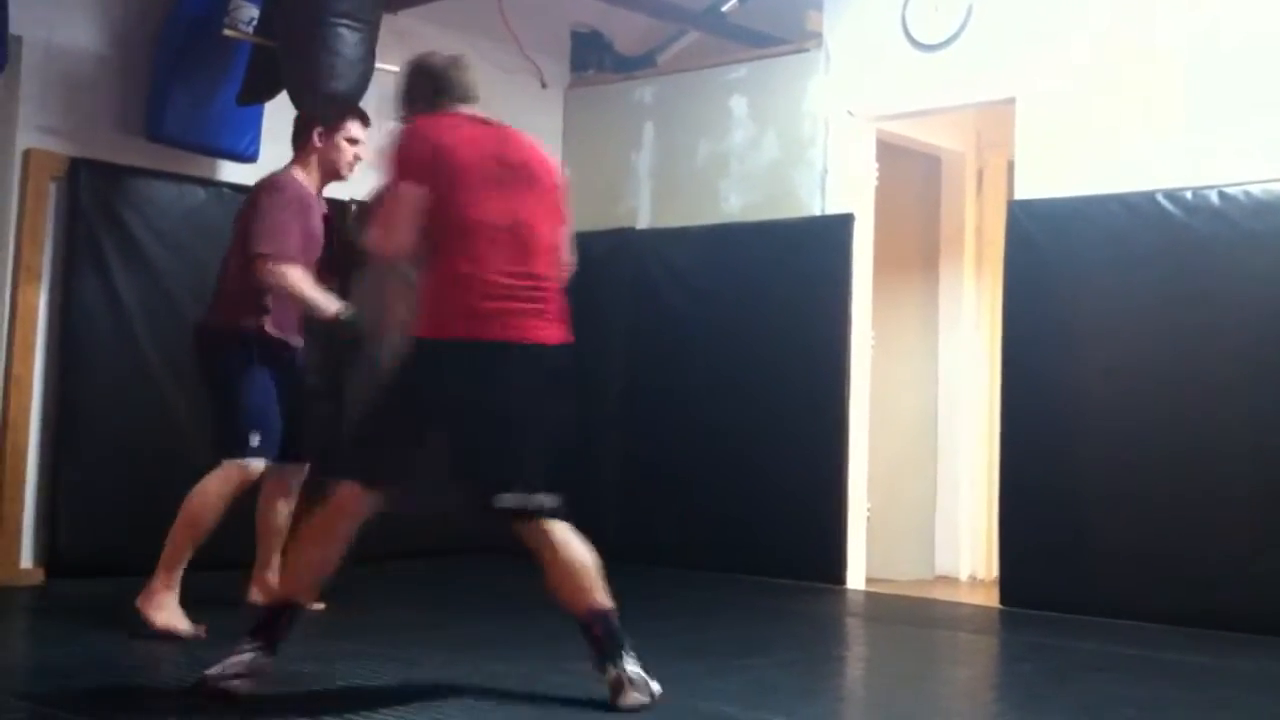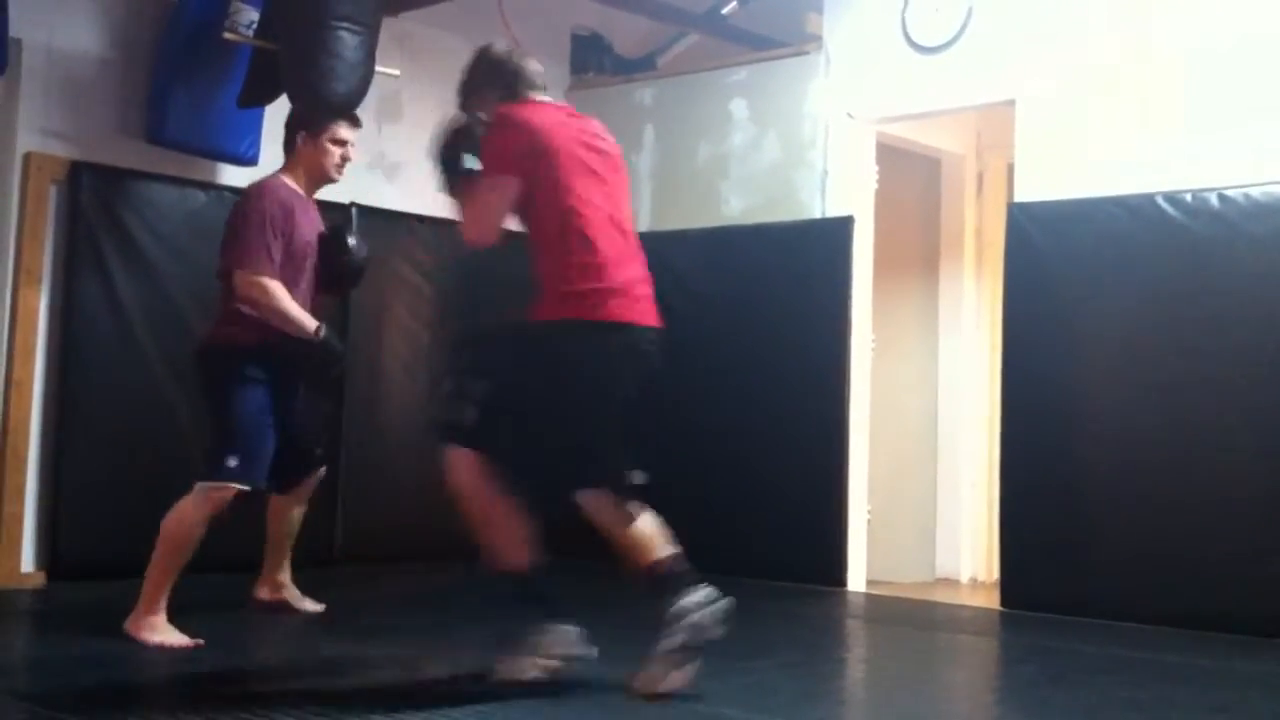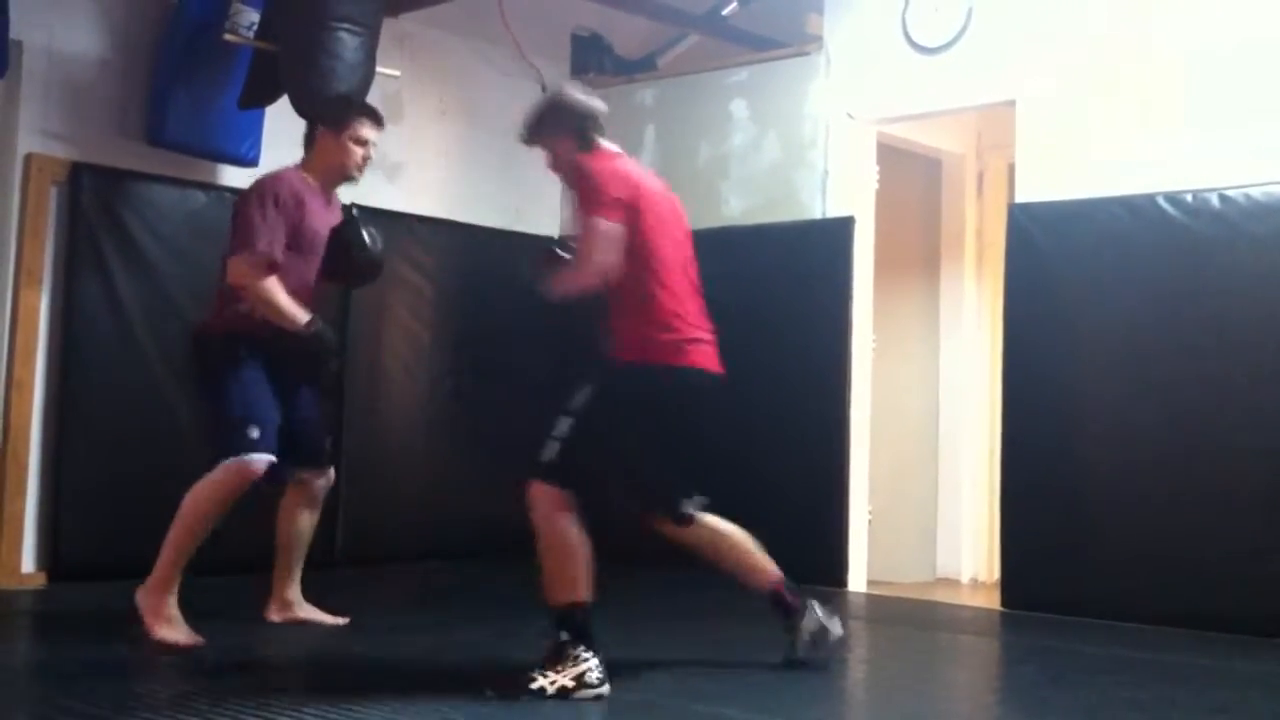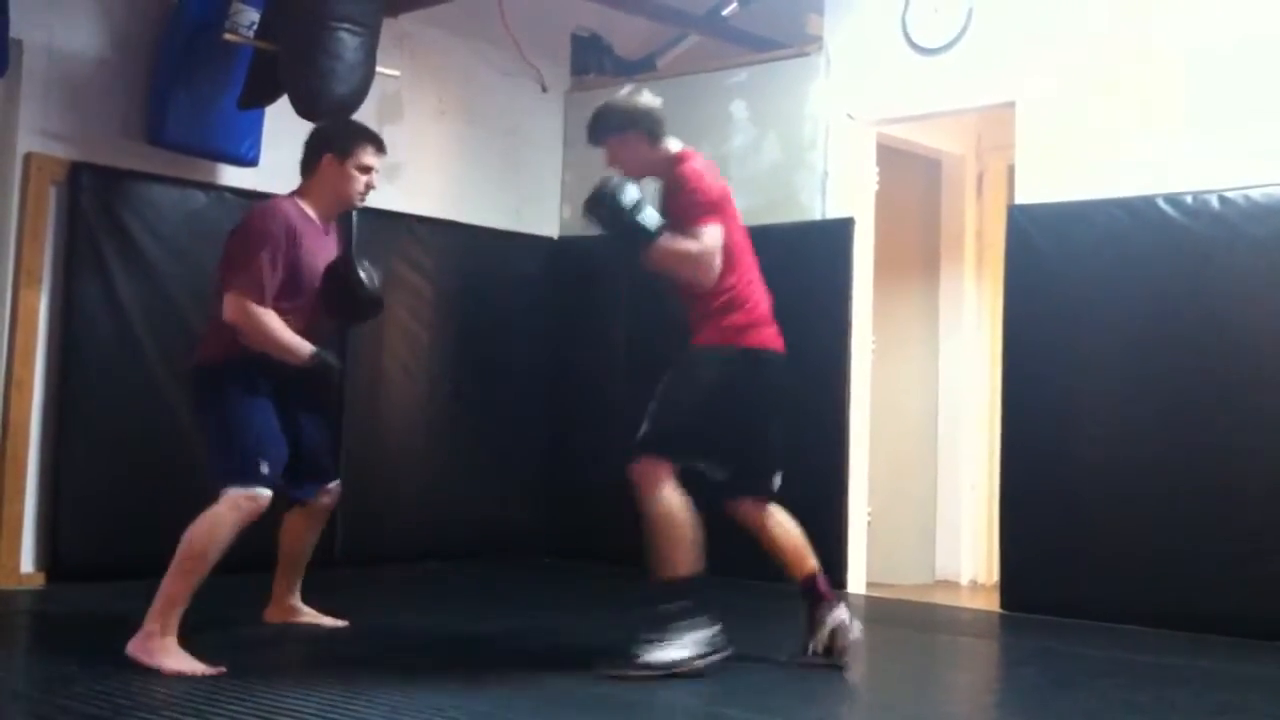
dt=0.2s
person 1, frame 1
left shoulder: (425, 140)
right shoulder: (537, 154)
left elbow: (391, 241)
left wrist: (380, 215)
left hip: (457, 341)
right hip: (539, 346)
left knee: (354, 493)
right knee: (539, 517)
left ankle: (261, 646)
right ankle: (618, 659)
person 1, frame 2
left shoulder: (514, 126)
right shoulder: (597, 133)
left elbow: (480, 229)
left wrist: (458, 173)
left hip: (573, 321)
right hip: (634, 325)
left knee: (467, 460)
right knee: (599, 492)
left ankle: (547, 622)
right ankle: (684, 594)
person 1, frame 3
left shoulder: (597, 175)
right shoulder: (649, 182)
left elbow: (599, 266)
left wrist: (551, 283)
right wrist: (576, 271)
left hip: (650, 362)
right hip: (695, 364)
left knee: (549, 494)
right knee: (675, 515)
left ankle: (577, 655)
right ankle: (804, 615)
person 1, frame 4
left shoulder: (688, 174)
right shoulder: (685, 180)
left elbow: (705, 269)
right elbow: (679, 267)
left wrist: (642, 229)
right wrist: (635, 230)
left hip: (731, 345)
right hip: (754, 347)
left knee: (652, 468)
right knee: (751, 498)
left ankle: (683, 622)
right ankle: (828, 611)
person 2, frame 1
left shoulder: (311, 199)
right shoulder: (283, 190)
right elbow: (276, 269)
right wrist: (338, 311)
left hip: (276, 347)
right hip: (241, 344)
left knee: (290, 466)
right knee: (245, 464)
left ankle: (265, 580)
right ankle: (161, 592)
person 2, frame 2
left shoulder: (309, 208)
right shoulder: (267, 197)
right elbow: (252, 284)
right wrist: (317, 333)
left hip: (280, 363)
right hip: (243, 361)
left knee: (304, 474)
right knee: (224, 485)
left ankle: (275, 580)
right ankle: (148, 612)
person 2, frame 3
left shoulder: (332, 206)
right shoulder: (279, 190)
right elbow: (246, 273)
right wrist: (307, 328)
left hip: (284, 353)
right hip: (237, 346)
left knee: (314, 474)
right knee: (247, 462)
left ankle: (286, 598)
right ankle: (159, 594)
person 2, frame 4
left shoulder: (329, 229)
right shoulder: (275, 219)
right elbow: (240, 310)
right wrist: (309, 356)
left hip: (281, 378)
right hip: (236, 375)
left knee: (320, 489)
right knee: (249, 495)
left ankle: (286, 601)
right ankle: (155, 634)
